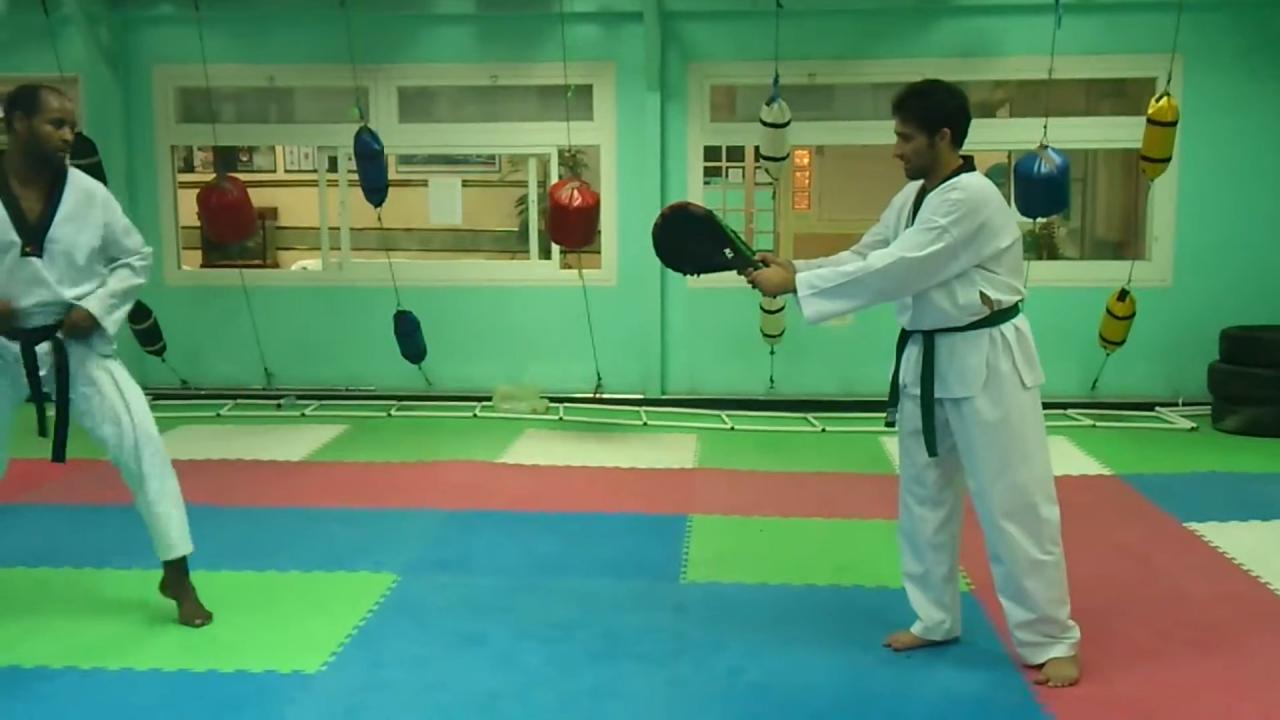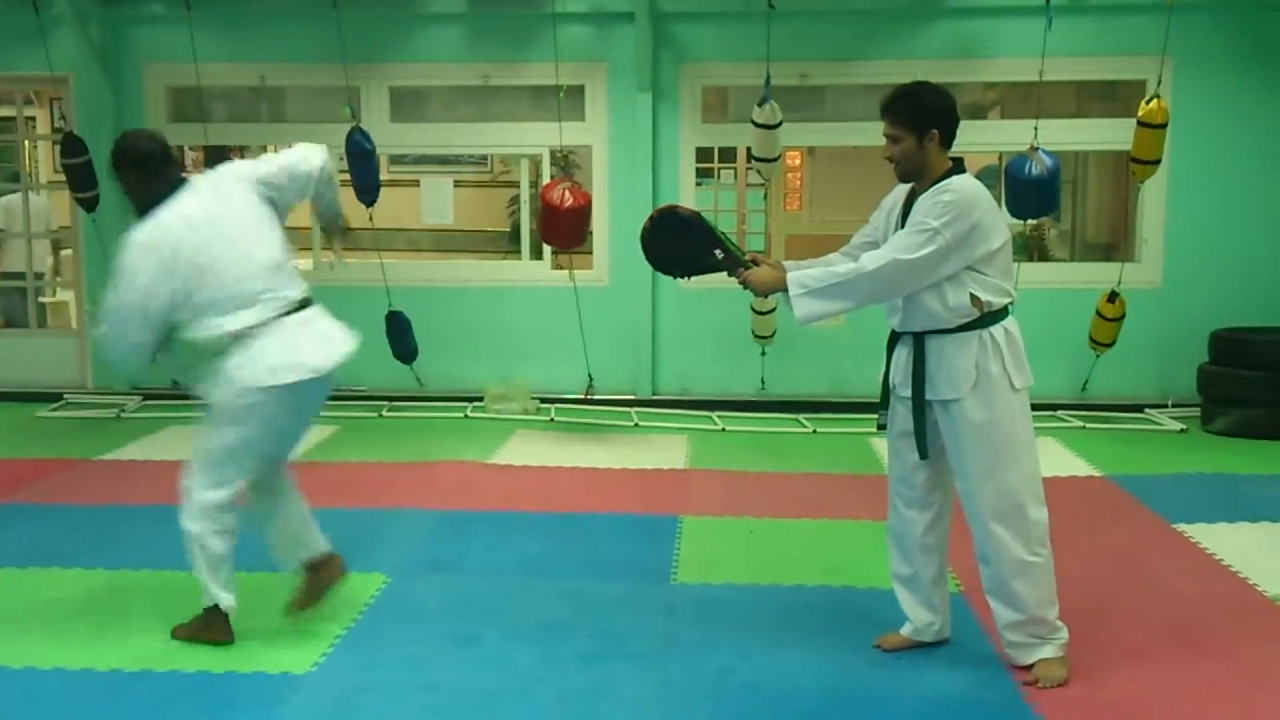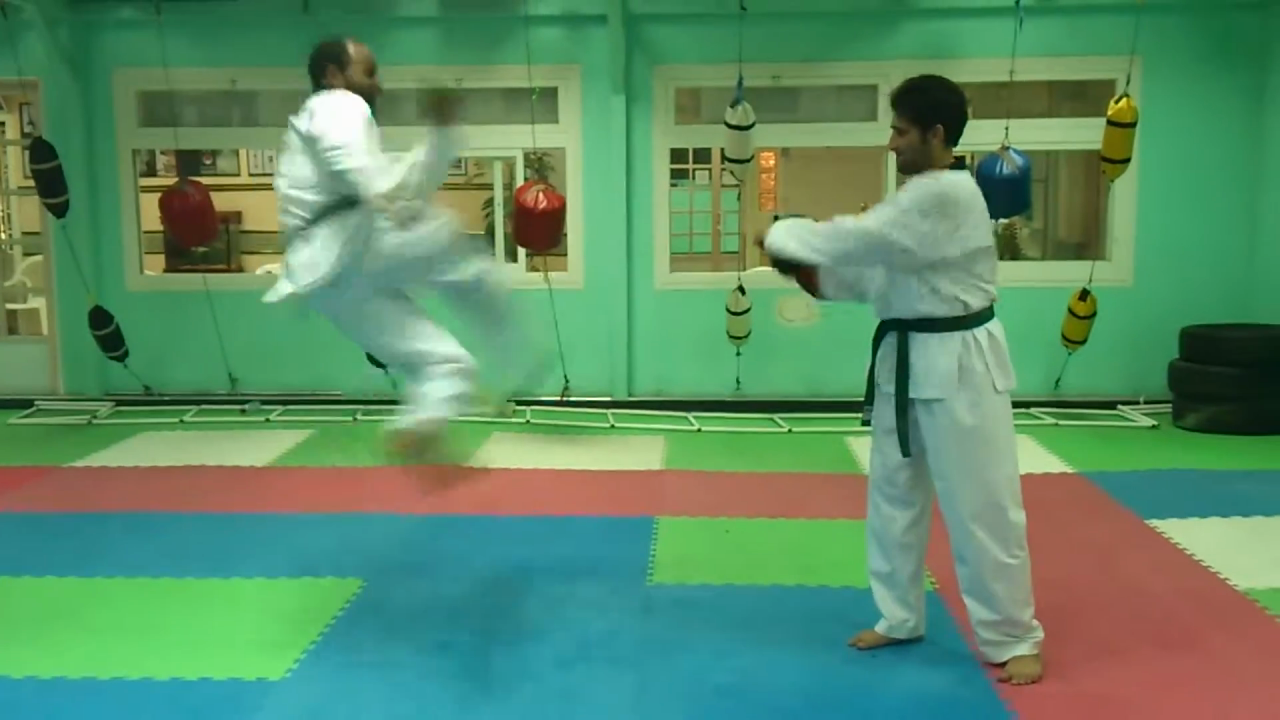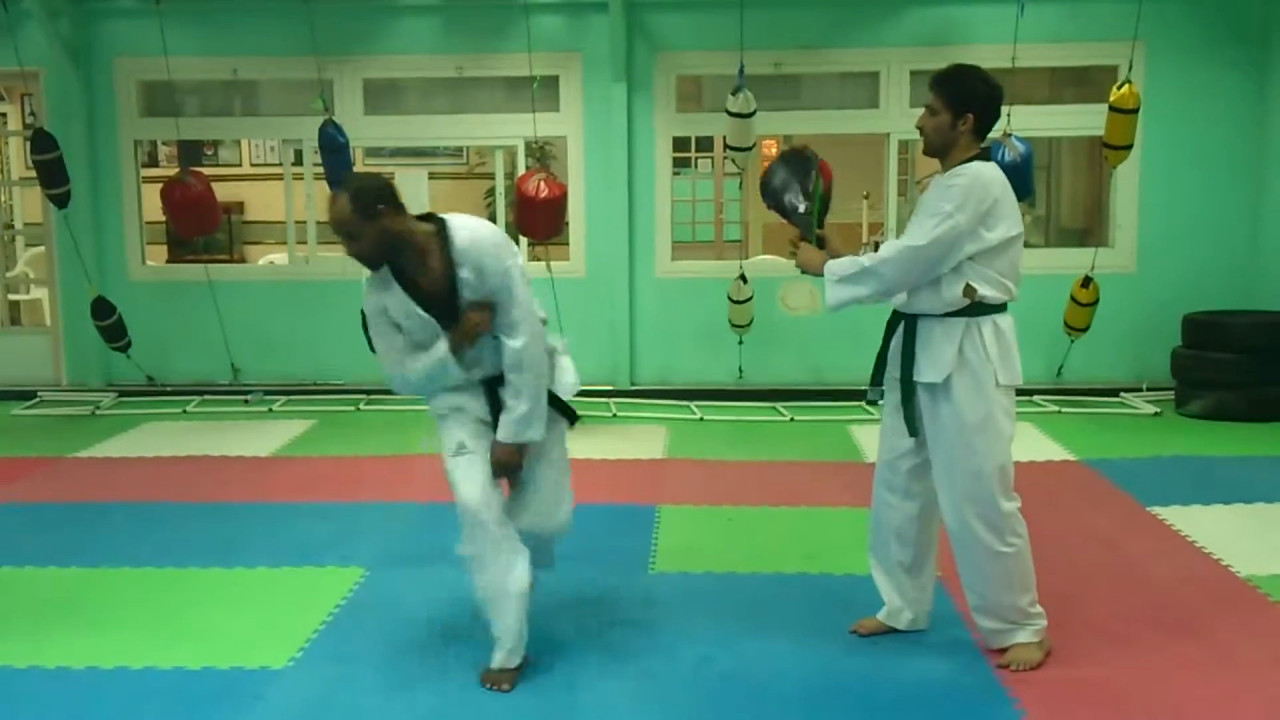
dt=0.7s
person 1, frame 1
left shoulder: (972, 198)
right shoulder: (913, 197)
left elbow: (894, 271)
right elbow: (864, 256)
left wrist: (795, 285)
right wrist: (793, 267)
left hip: (986, 363)
right hip: (928, 360)
left knee: (1013, 503)
right knee: (924, 496)
left ankle: (1051, 640)
right ankle: (935, 619)
person 1, frame 2
left shoulder: (962, 200)
right shoulder: (902, 200)
left elbow: (882, 273)
right elbow: (853, 258)
left wrist: (784, 283)
right wrist: (782, 268)
left hip: (975, 364)
right hip: (917, 362)
left knee: (1002, 504)
right knee: (913, 498)
left ankle: (1040, 640)
right ankle: (924, 620)
person 1, frame 3
left shoulder: (946, 194)
right shoulder: (916, 193)
left elbow: (856, 238)
right elbow: (880, 271)
left wrist: (782, 236)
right wrist: (824, 279)
left hip: (957, 365)
right hip: (905, 359)
left knee: (981, 506)
right knee: (893, 494)
left ankle: (1015, 638)
right ankle: (900, 617)
person 1, frame 4
left shoulder: (976, 183)
right shoulder: (948, 184)
left elbow: (905, 261)
right elbow: (913, 266)
left wrist: (827, 267)
right wrist: (837, 260)
left hip: (966, 355)
right hip: (919, 349)
left knee: (977, 497)
right knee: (900, 484)
left ankle: (1021, 626)
right ankle: (904, 607)
person 2, frame 1
left shoulder: (89, 194)
left elbow: (134, 257)
left wrist: (96, 304)
left hip: (74, 343)
left knee: (138, 440)
left ankle: (177, 574)
person 2, frame 2
left shoulder: (144, 247)
right shoulder: (233, 181)
left elbow: (124, 345)
right elbow: (311, 162)
left wrist: (155, 338)
right wrist: (329, 209)
left hip: (251, 367)
right hip: (306, 342)
left knee: (210, 495)
right knee: (260, 472)
left ankle: (216, 614)
right ankle: (318, 557)
person 2, frame 3
left shoulder: (320, 118)
right shoulder: (334, 108)
right elbow: (345, 149)
right wrist: (385, 188)
left hip: (329, 280)
right hip: (356, 242)
left knee: (444, 360)
person 2, frame 4
left shoulder: (479, 241)
right shoulder: (378, 291)
left elbow: (524, 340)
right elbow: (403, 376)
left wrist: (516, 432)
right wrist: (454, 344)
left hip: (528, 377)
right hip: (459, 390)
left knee: (544, 514)
right knee: (479, 507)
left ankle: (524, 562)
right ankle: (508, 647)
